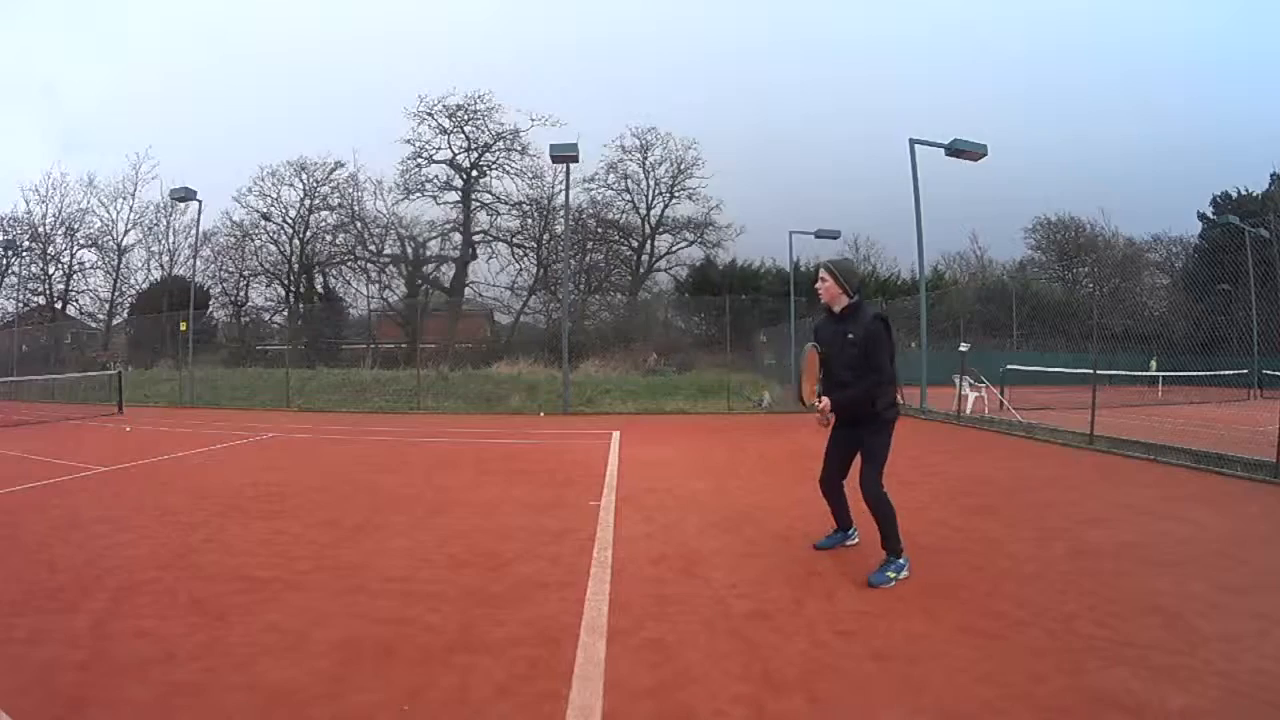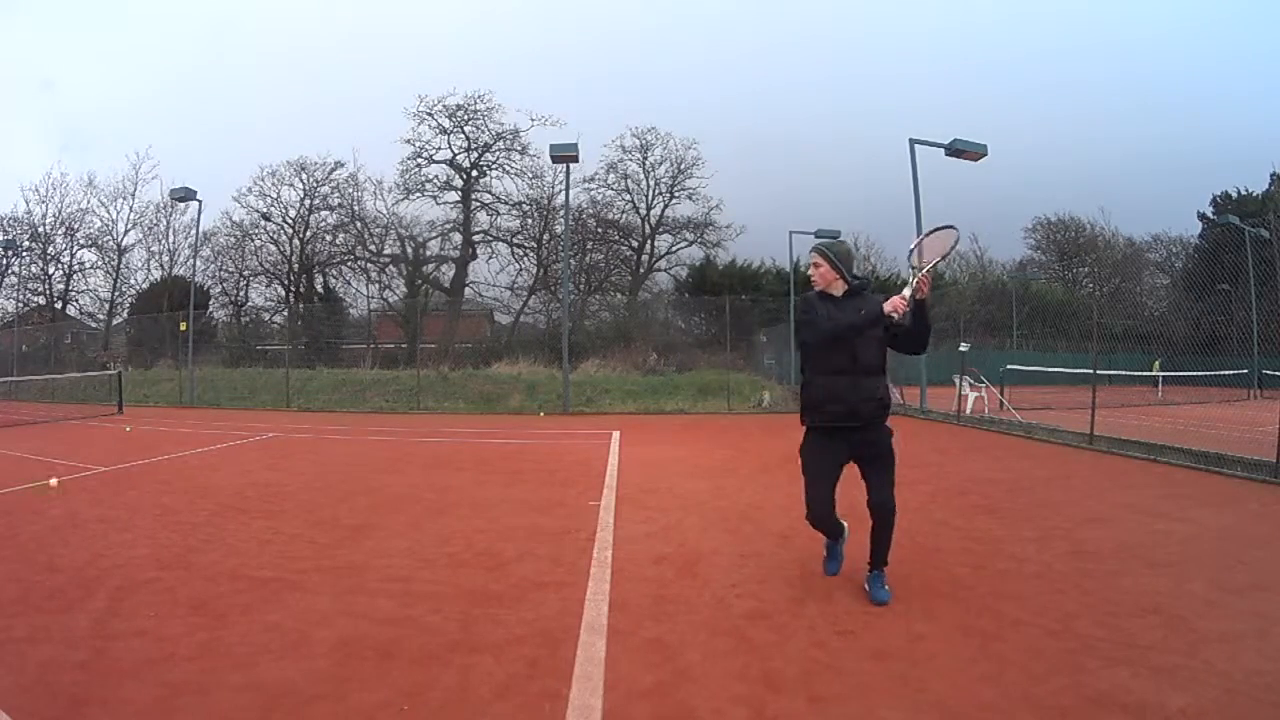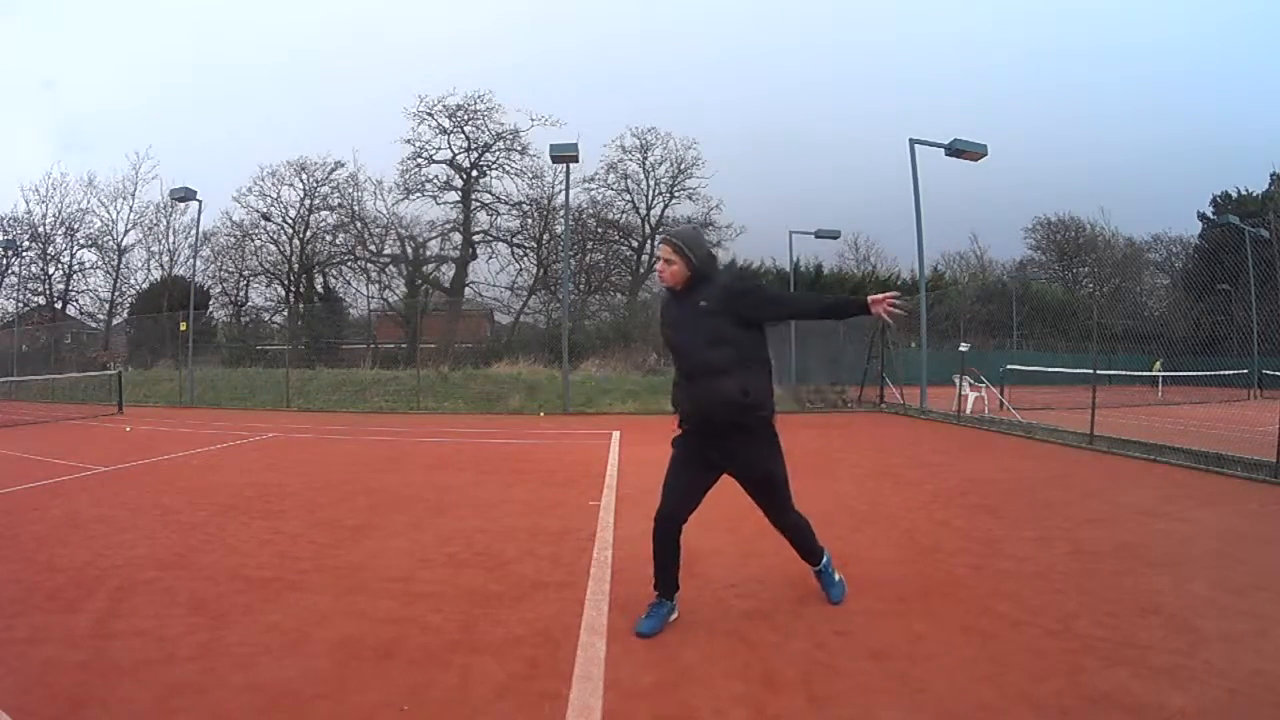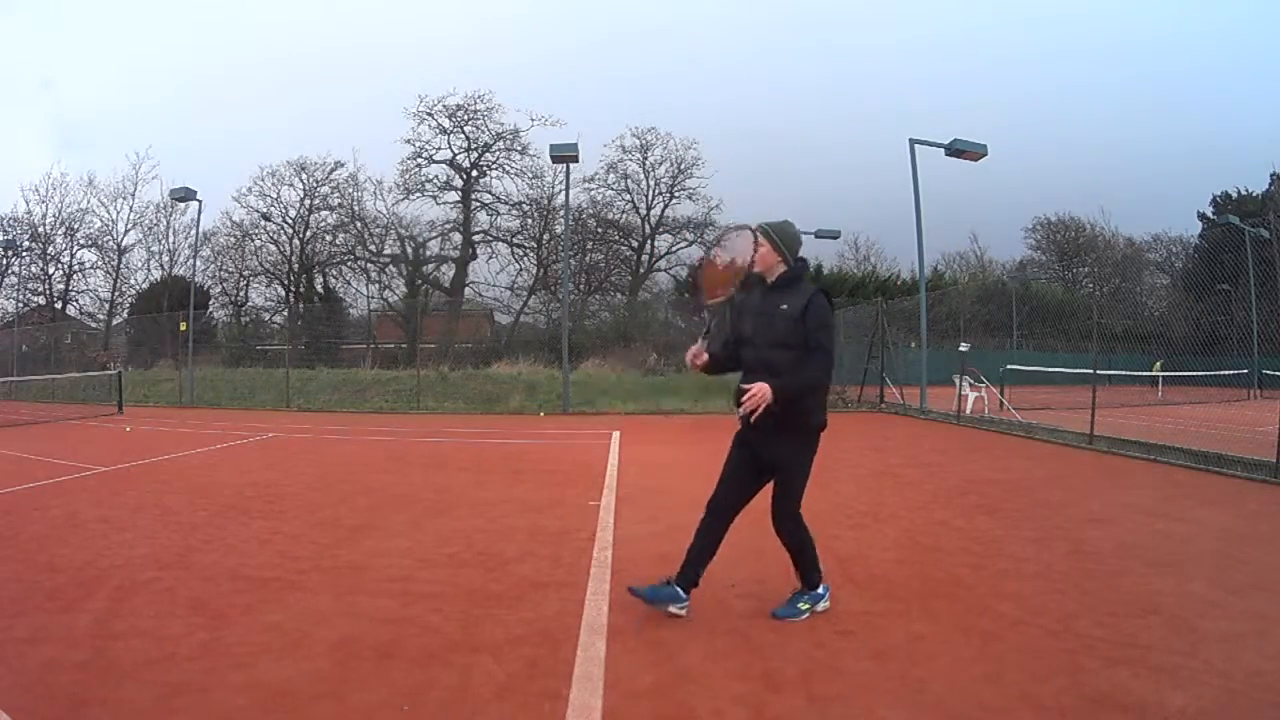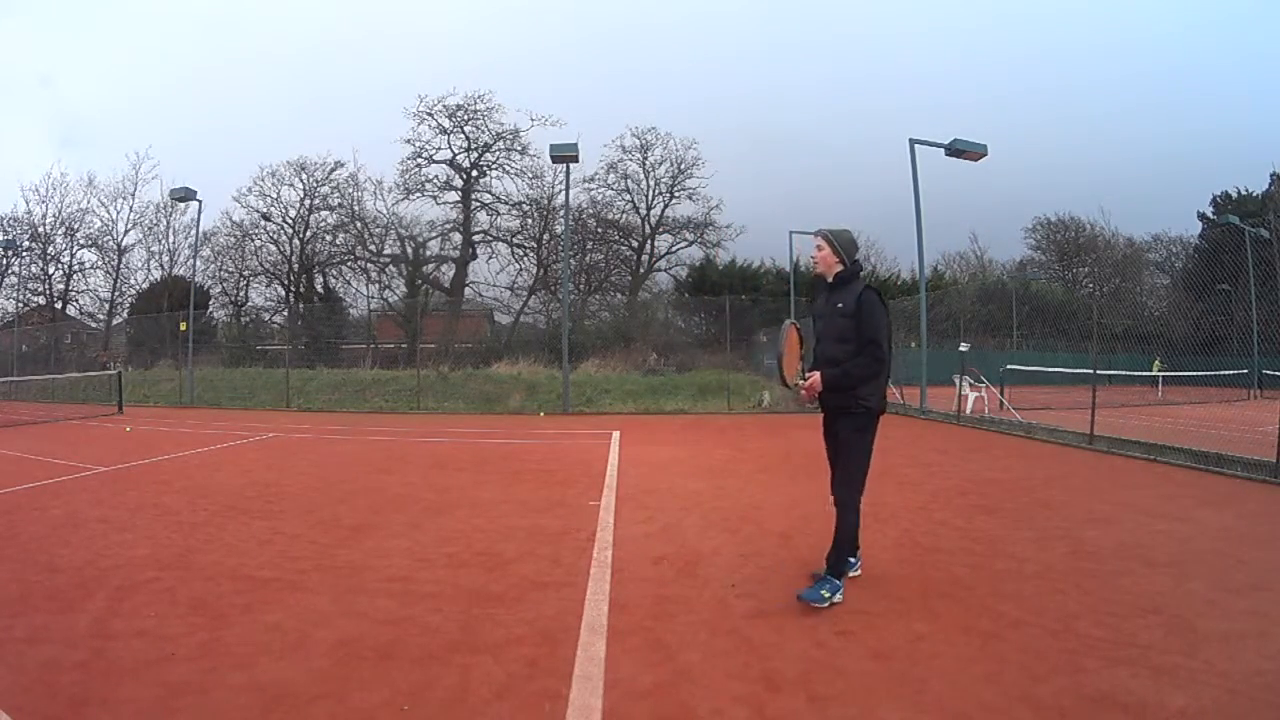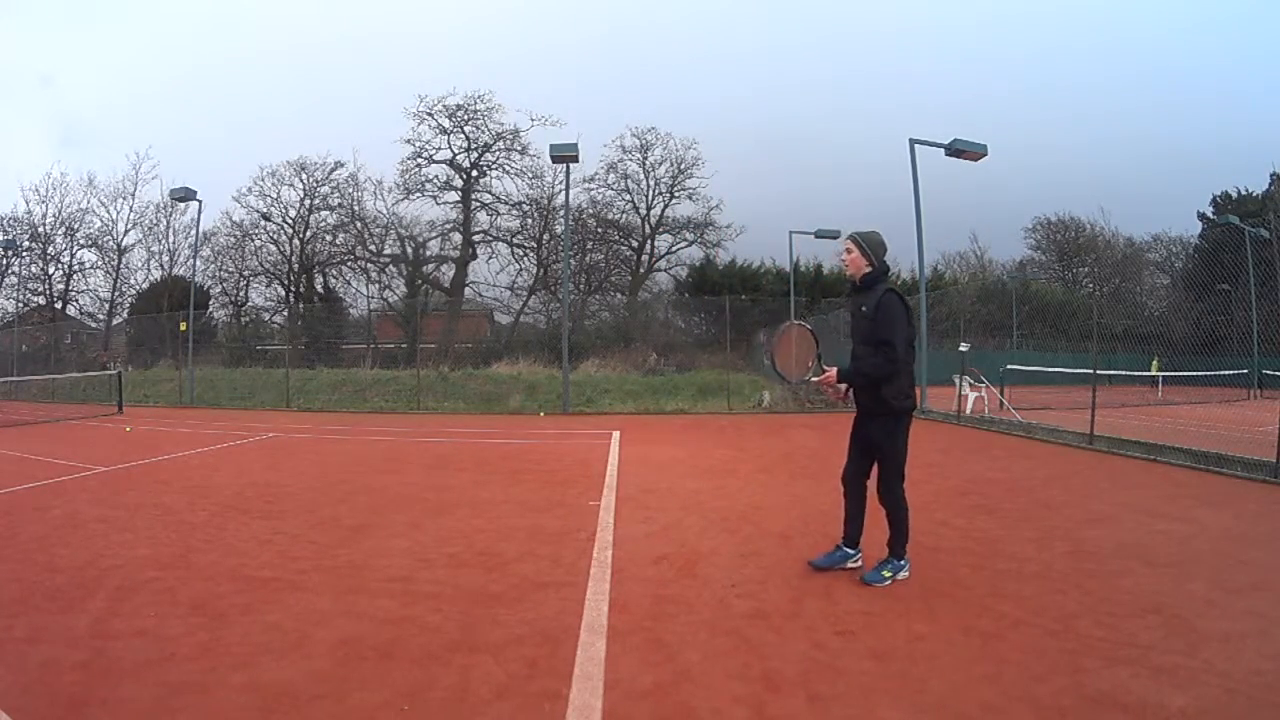
dt=0.7s
person 1, frame 1
left shoulder: (871, 323)
right shoulder: (824, 326)
left elbow: (882, 379)
right elbow: (821, 371)
left wrist: (838, 400)
right wrist: (823, 402)
left hip: (875, 419)
right hip: (844, 419)
left knee: (870, 487)
right knee: (829, 481)
left ankle: (896, 559)
right ankle: (846, 530)
person 1, frame 2
left shoulder: (872, 302)
right shoulder: (808, 307)
left elbow: (915, 346)
right elbow: (827, 333)
left wrist: (920, 305)
right wrist: (878, 314)
left hip: (870, 426)
right hip: (823, 429)
left knee: (882, 505)
right knee: (818, 513)
left ankle: (876, 573)
right ankle: (835, 535)
person 1, frame 3
left shoulder: (729, 292)
right shoulder: (671, 308)
left elbow: (795, 305)
left wrist: (862, 305)
left hip: (748, 430)
right hip: (697, 433)
left knee: (781, 514)
right knee: (667, 518)
left ankle: (820, 563)
right ankle: (665, 601)
person 1, frame 4
left shoulder: (810, 300)
right shoulder: (749, 298)
left elbow: (820, 364)
right elbow: (734, 351)
left wrist: (776, 389)
right wrist: (706, 358)
left hip: (795, 428)
right hip: (755, 425)
left knee: (784, 516)
right knee: (720, 507)
left ankle: (814, 589)
right ankle: (680, 588)
person 1, frame 5
left shoulder: (864, 297)
right shoulder: (823, 298)
left elbow: (874, 357)
left wrist: (828, 379)
right wrist: (815, 379)
left hip: (859, 410)
right hip: (833, 408)
left knee: (847, 491)
right knee: (841, 488)
left ankle: (834, 579)
right ankle: (847, 559)
person 1, frame 6
left shoulder: (887, 299)
right shoulder: (861, 297)
left elbow: (891, 359)
left wrist: (844, 375)
right wrist: (846, 381)
left hip: (890, 409)
right hip: (868, 406)
left knee: (889, 486)
right knee: (853, 477)
left ankle: (898, 560)
right ankle: (850, 549)
